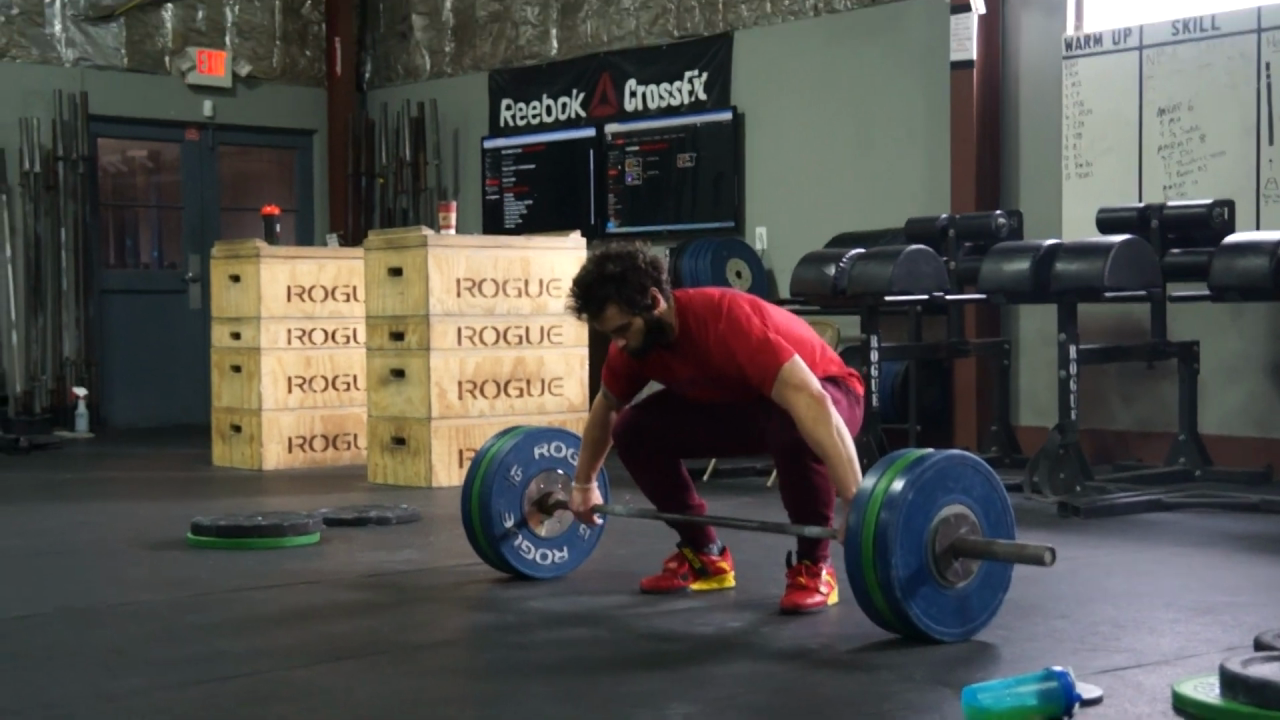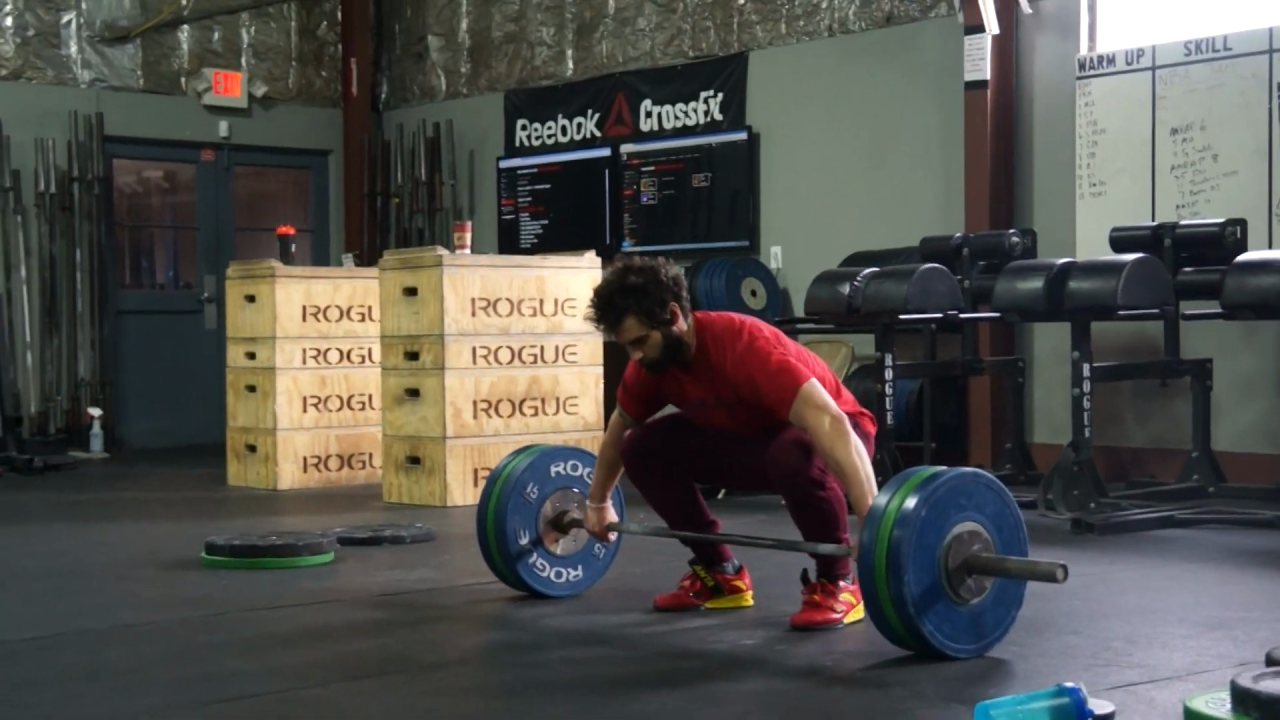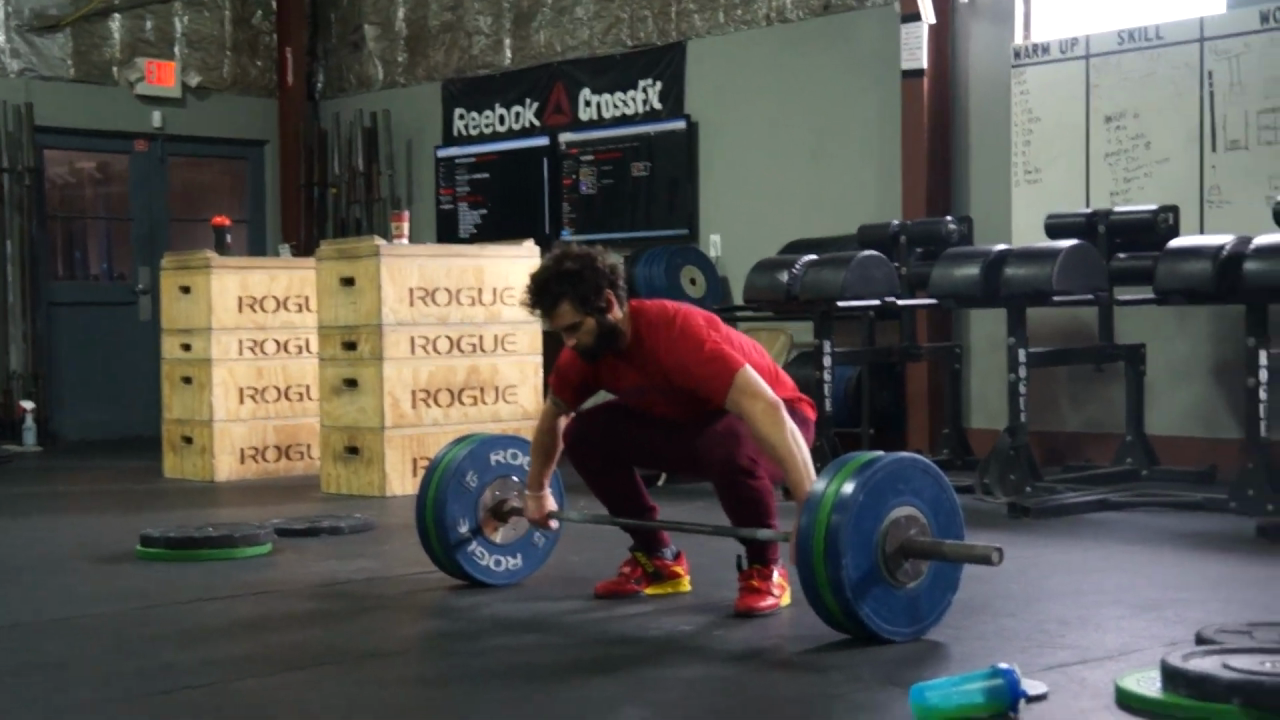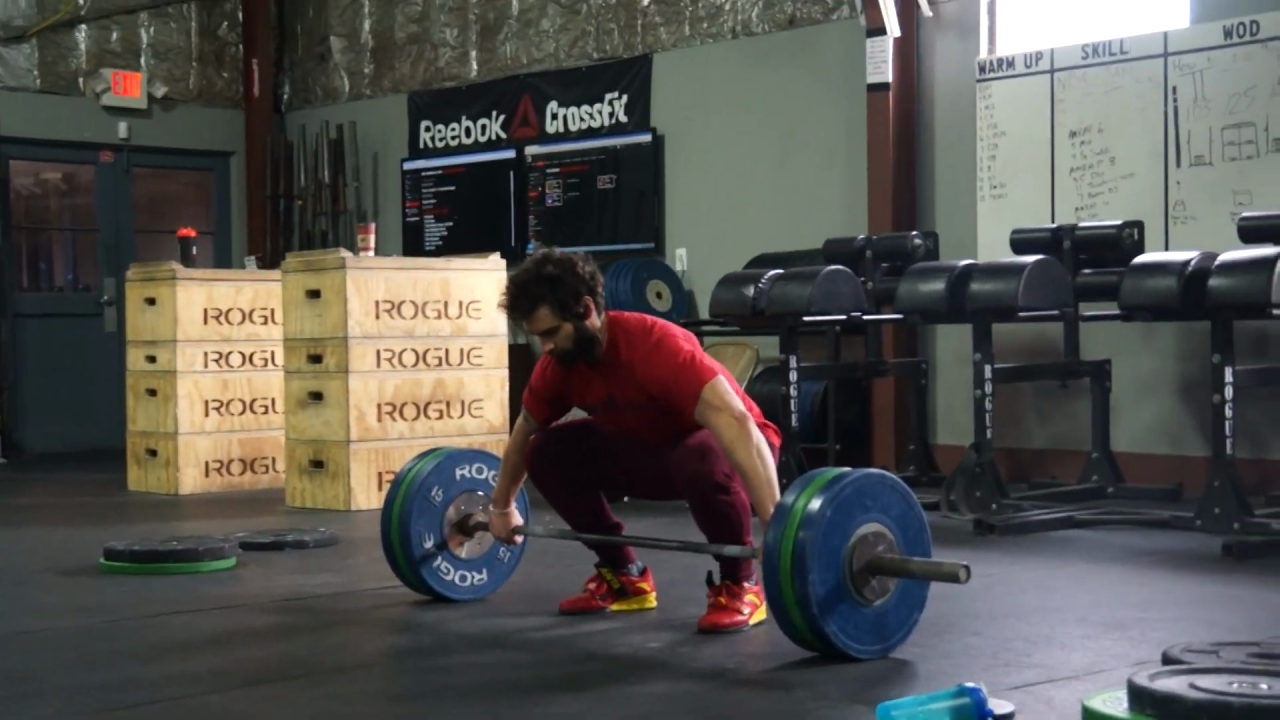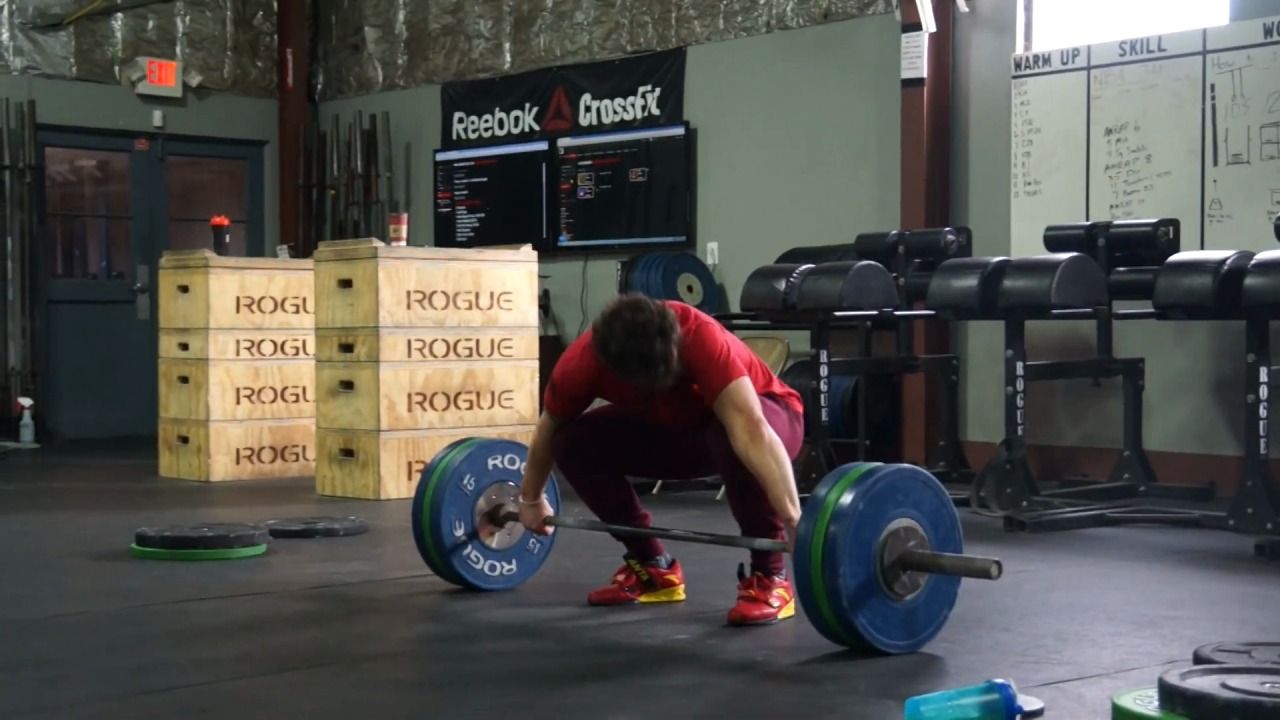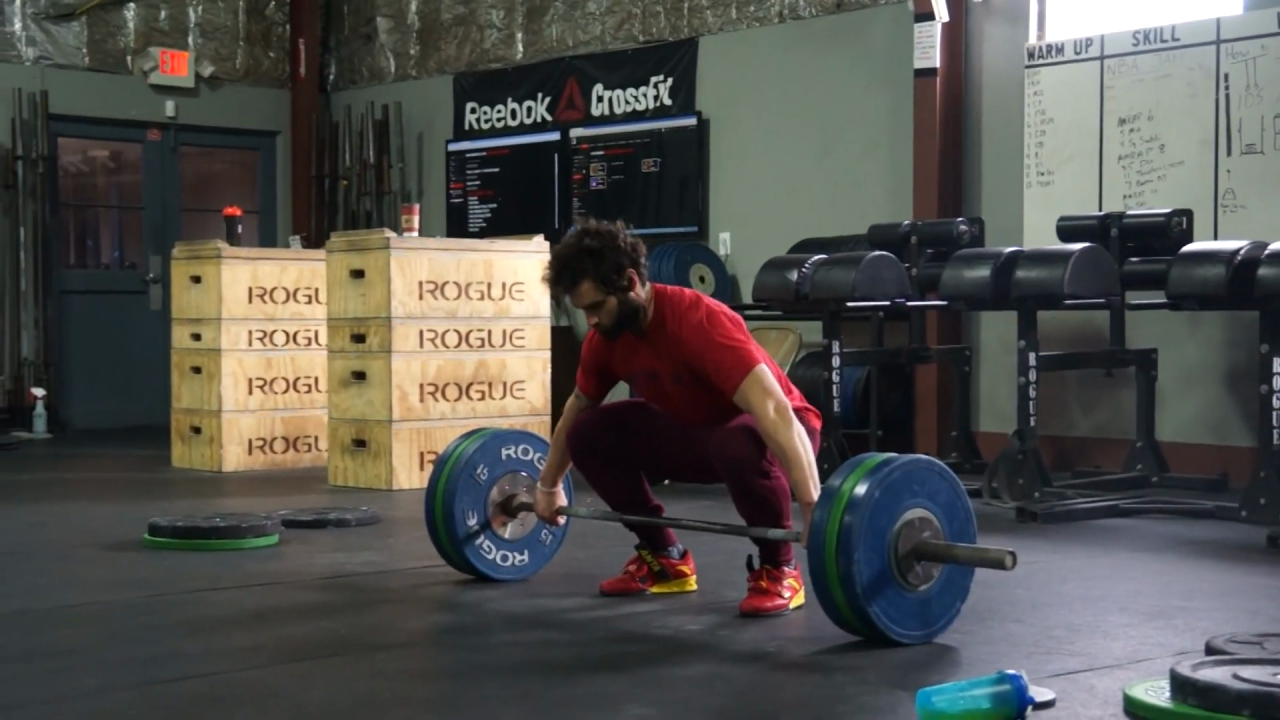
dt=0.5s
person 1, frame 1
left shoulder: (725, 321)
right shoulder: (634, 339)
left elbow: (811, 405)
right elbow: (605, 409)
right wrist: (583, 483)
left hip: (826, 389)
left knee: (793, 431)
right knee: (634, 430)
left ankle: (814, 565)
right ankle: (703, 552)
person 1, frame 2
left shoulder: (743, 346)
right shoulder: (651, 362)
left elbow: (828, 424)
right elbow: (620, 428)
right wrist: (598, 503)
left hip: (837, 428)
left knee: (795, 457)
right knee: (641, 448)
left ankle: (837, 584)
right ankle: (719, 572)
person 1, frame 3
left shoulder: (675, 334)
right shoulder: (585, 351)
left elbow: (765, 410)
right elbow: (552, 414)
right wrist: (536, 491)
left hip: (773, 414)
left knee: (727, 449)
right knee: (584, 434)
left ankle: (765, 567)
right ankle: (659, 558)
person 1, frame 4
left shoulder: (653, 345)
right shoulder: (557, 366)
left elbow: (735, 422)
right elbow: (525, 432)
right wrist: (502, 507)
left hip: (729, 446)
left knee: (701, 462)
right knee: (545, 453)
left ankle: (740, 586)
right ankle: (624, 575)
person 1, frame 5
left shoulder: (696, 335)
right shoulder: (583, 361)
left elbow: (749, 431)
right elbow: (549, 427)
left wrist: (794, 524)
right wrist: (531, 500)
left hip: (762, 412)
left knee: (736, 447)
right knee: (573, 443)
left ankle: (771, 579)
right ankle: (651, 565)
person 1, frame 6
left shoulder: (700, 322)
right shoulder: (605, 337)
left elbow: (773, 410)
right elbow: (579, 406)
left wrist: (813, 508)
right wrist: (549, 485)
left hip: (769, 432)
right hip: (696, 432)
left knee: (739, 446)
right knee: (587, 434)
left ankle: (779, 569)
right ankle: (665, 557)
